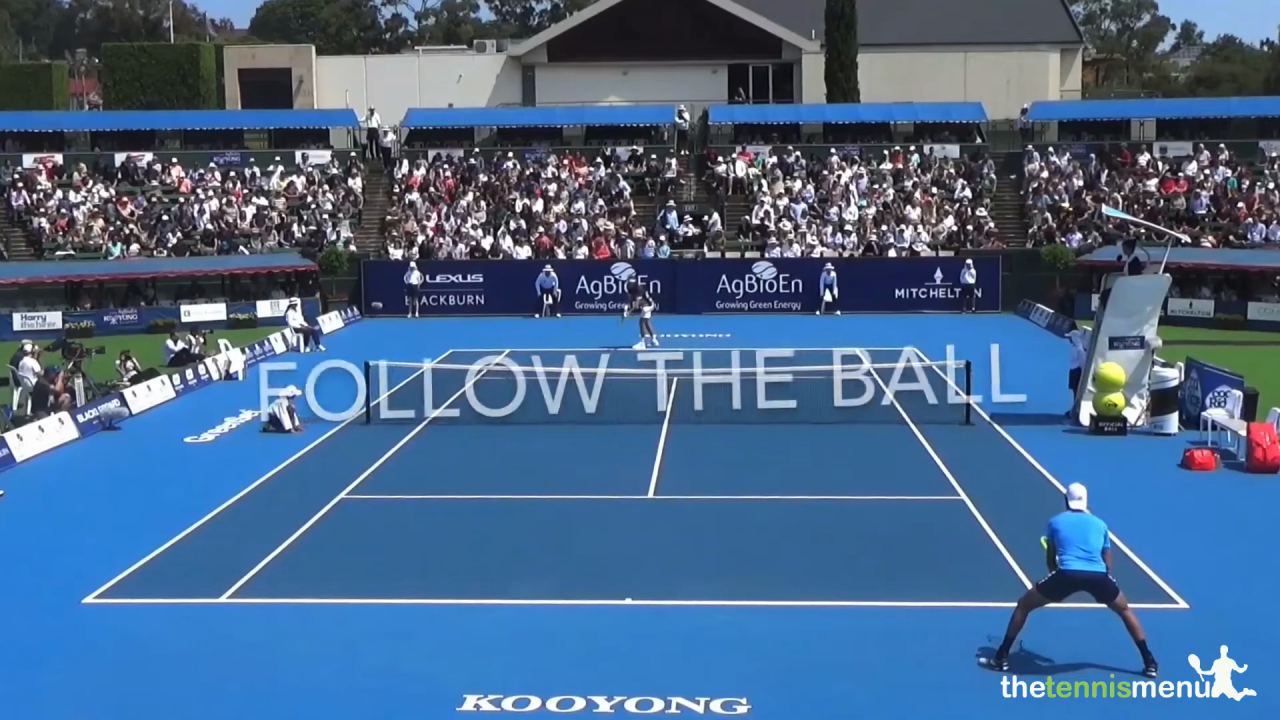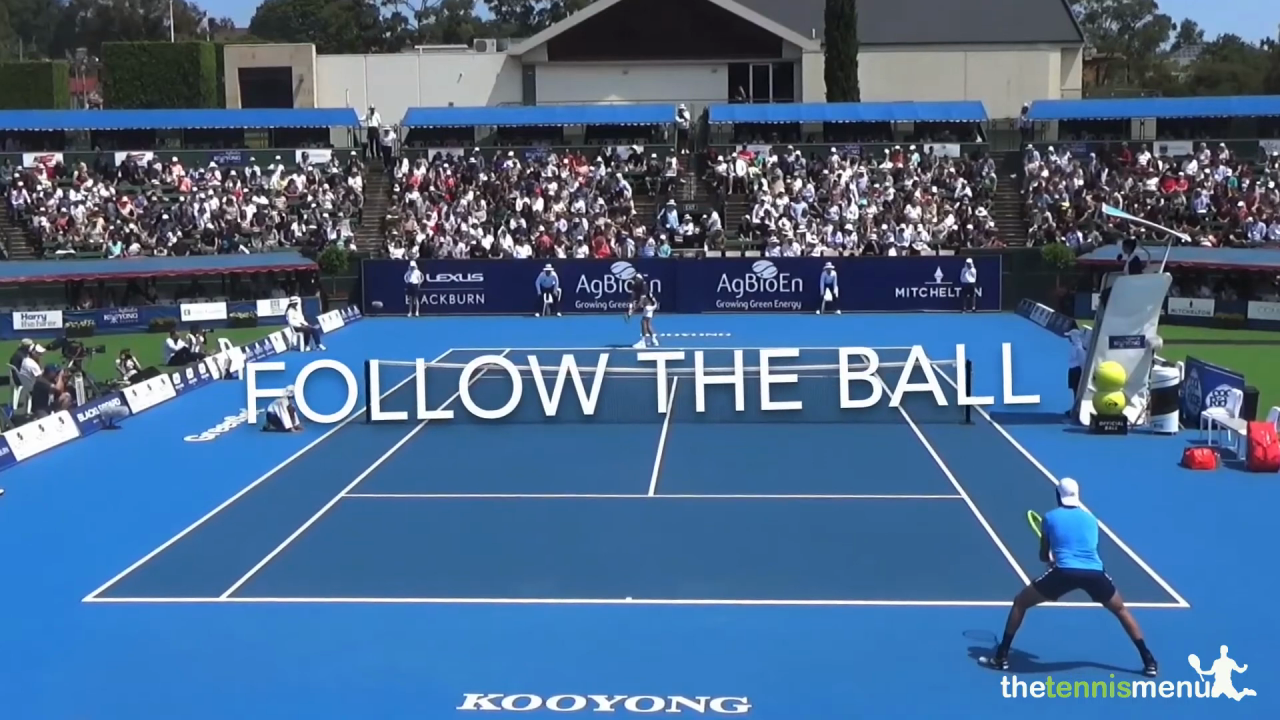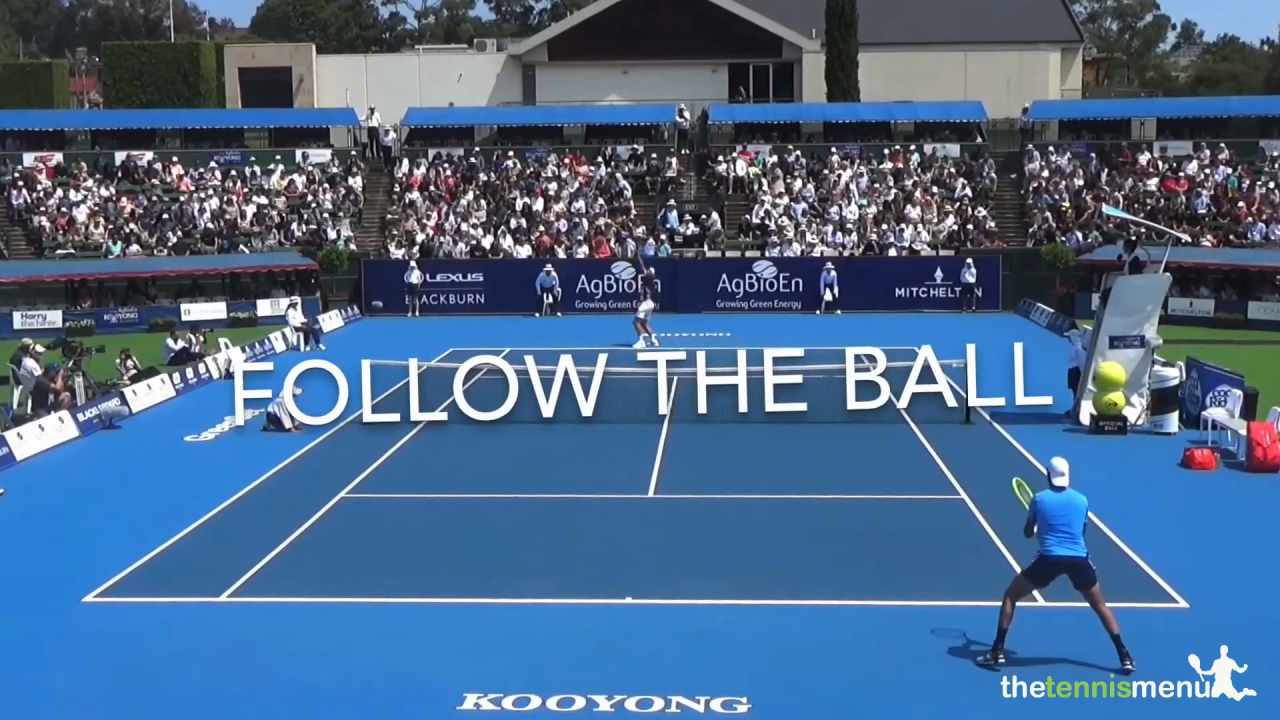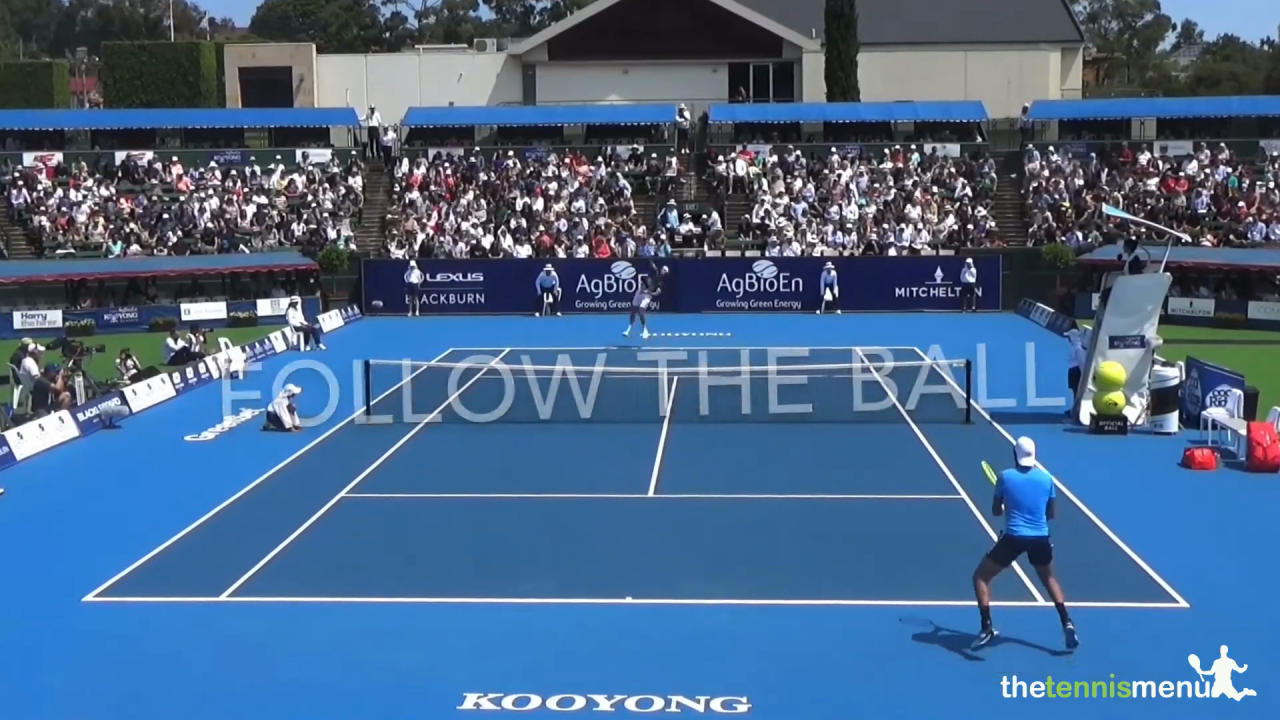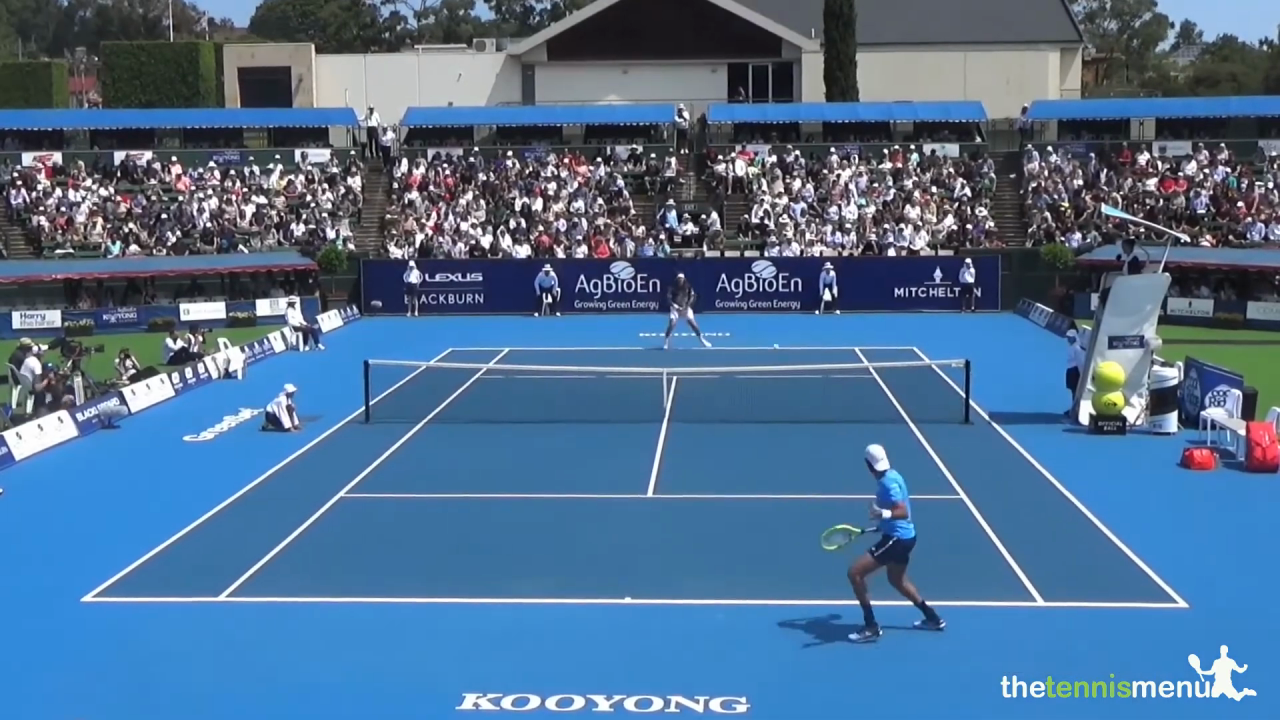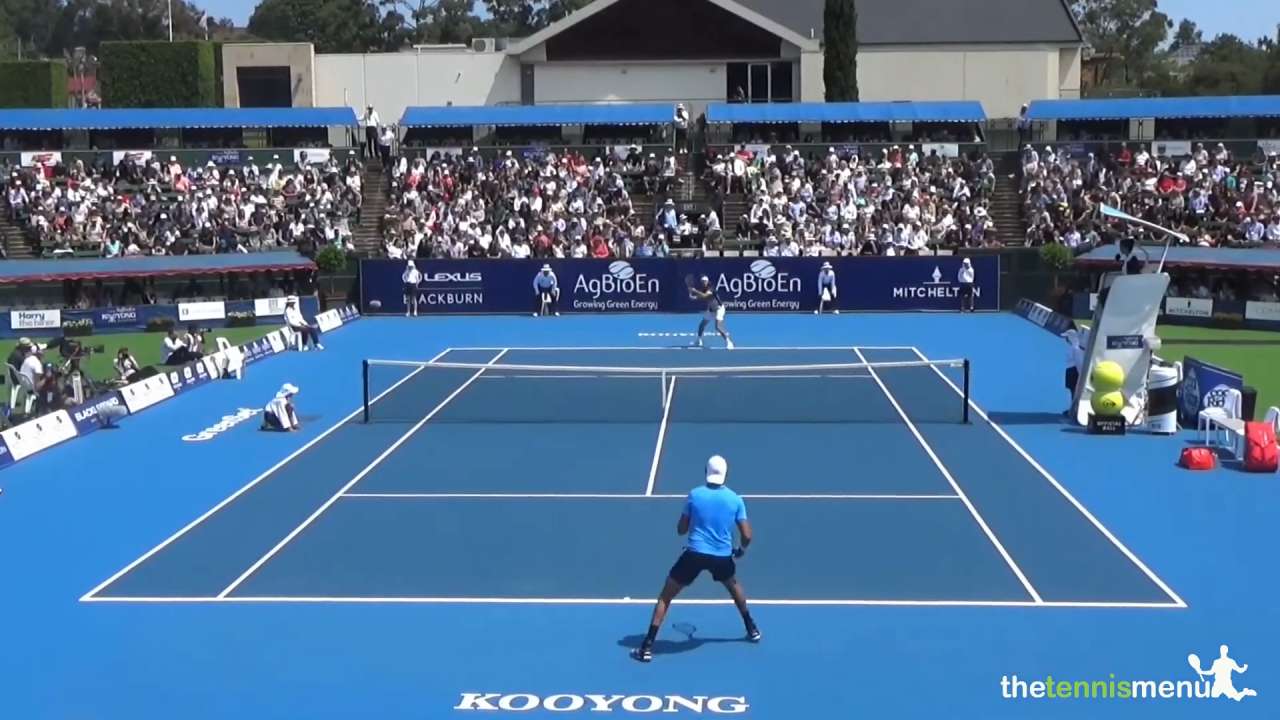
dt=0.7s
person 1, frame 1
left shoulder: (1055, 522)
right shoulder: (1100, 524)
left elbow: (1051, 562)
right elbow: (1108, 564)
left hip: (1067, 574)
right hip: (1098, 575)
left knee: (1023, 606)
right knee: (1125, 611)
left ankle: (1001, 658)
right ankle: (1149, 663)
person 1, frame 2
left shoulder: (1050, 517)
right shoulder: (1091, 519)
left elbow: (1044, 556)
left hip: (1065, 572)
right hip: (1095, 573)
left knee: (1020, 603)
right knee: (1121, 611)
left ankle: (1001, 656)
right ankle: (1149, 662)
person 1, frame 3
left shoulder: (1039, 499)
right shoulder: (1080, 500)
left elbow: (1029, 531)
left hip: (1048, 559)
right hip: (1078, 559)
left knee: (1010, 596)
right knee: (1100, 607)
left ankle: (997, 652)
right ankle: (1125, 658)
person 1, frame 4
left shoulder: (1006, 477)
right shoulder: (1046, 478)
left elbow: (996, 511)
right elbow: (1051, 514)
left hip: (1014, 537)
right hip: (1040, 538)
left knee: (980, 577)
right knee: (1049, 579)
left ankle: (986, 627)
right ankle: (1066, 624)
person 1, frame 5
left shoulder: (888, 482)
right shoulder: (891, 477)
left elbow: (903, 512)
left wrist: (885, 514)
right wrist: (885, 523)
left hip: (896, 539)
right hip: (905, 536)
left knee: (855, 573)
right knee: (896, 580)
left ankle: (871, 626)
right ankle: (933, 618)
person 1, frame 6
left shoulder: (695, 494)
right shoulder: (735, 499)
left elbow: (682, 529)
right elbow: (747, 536)
right wrist: (740, 549)
left hip: (696, 554)
right hip: (722, 556)
left knee: (665, 597)
right knee: (733, 585)
left ankle: (647, 647)
right ankle: (752, 629)
